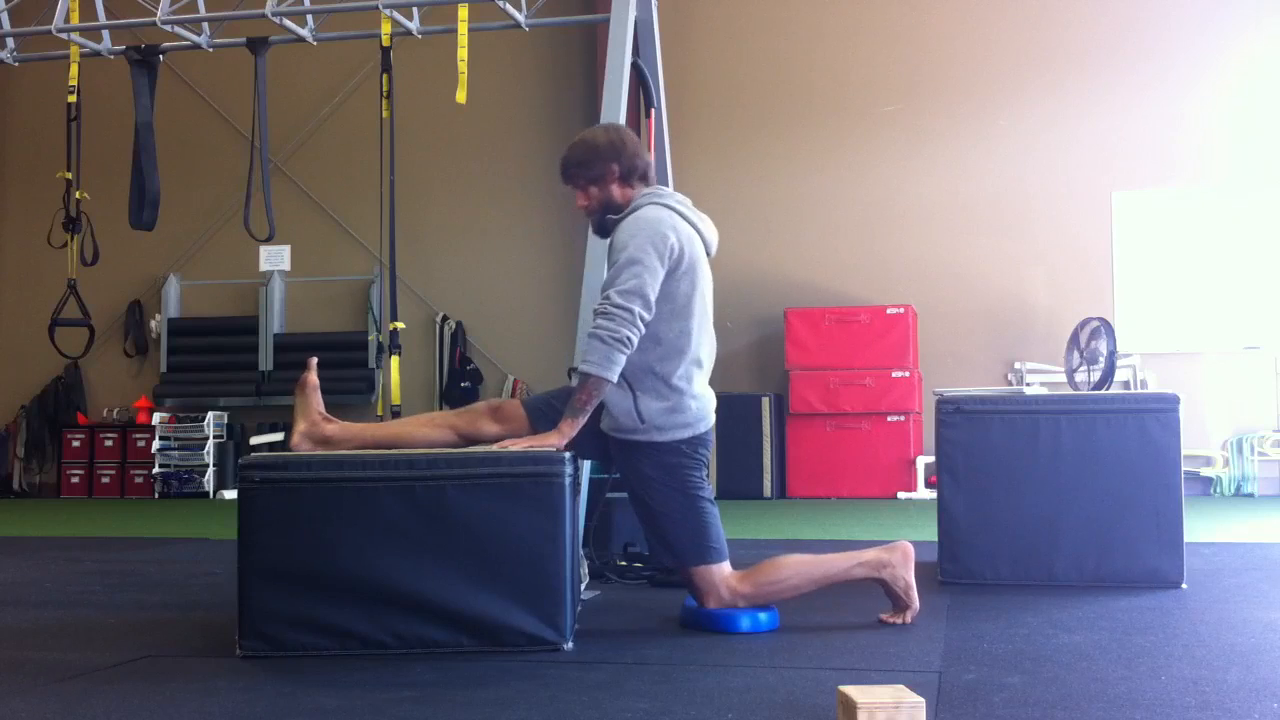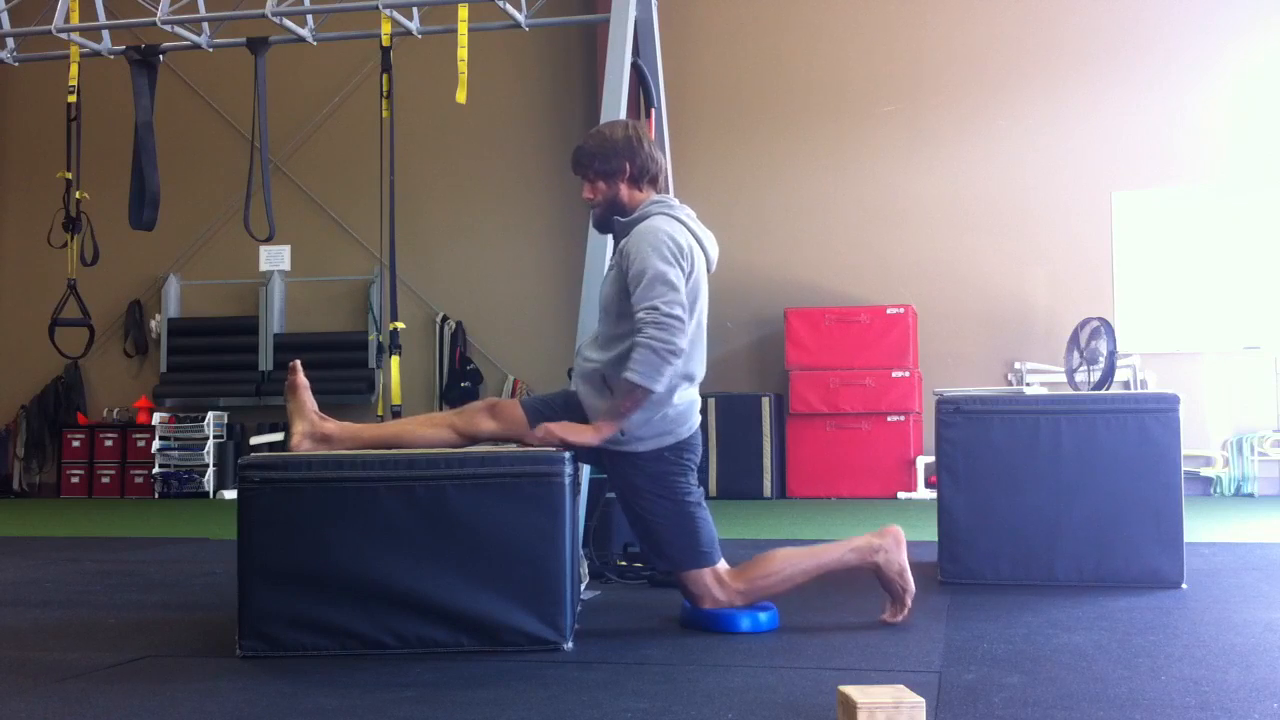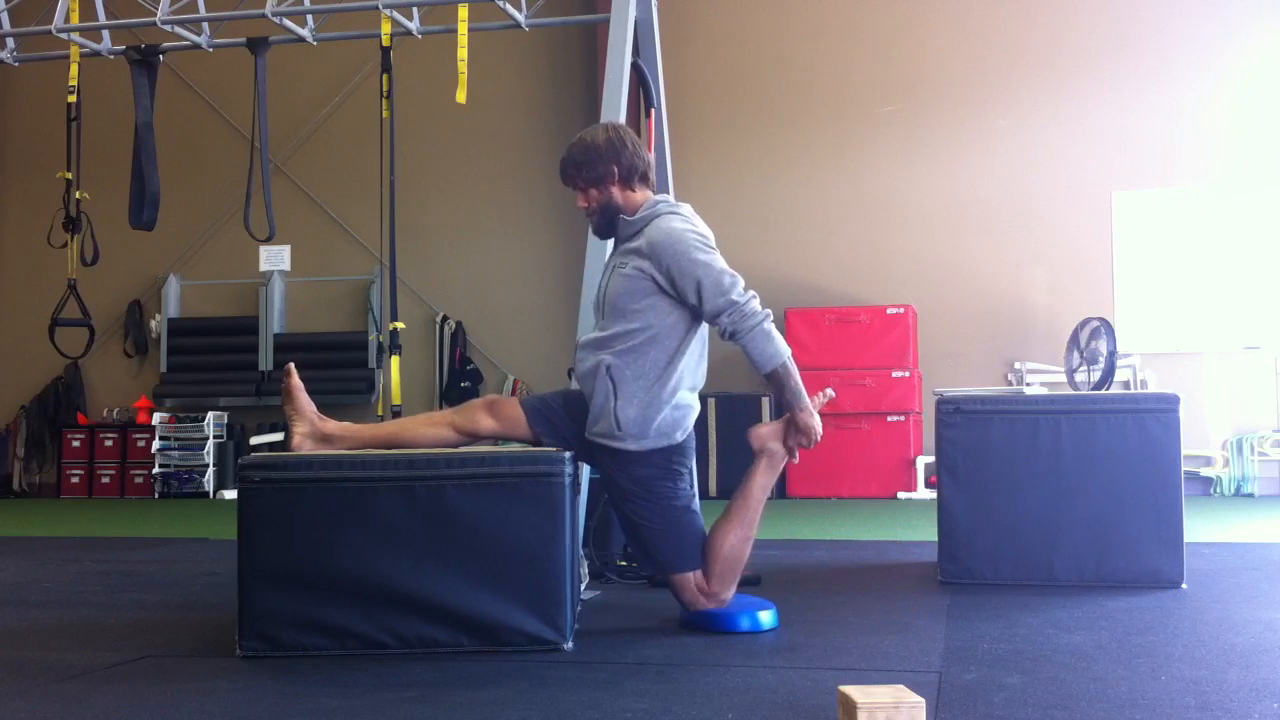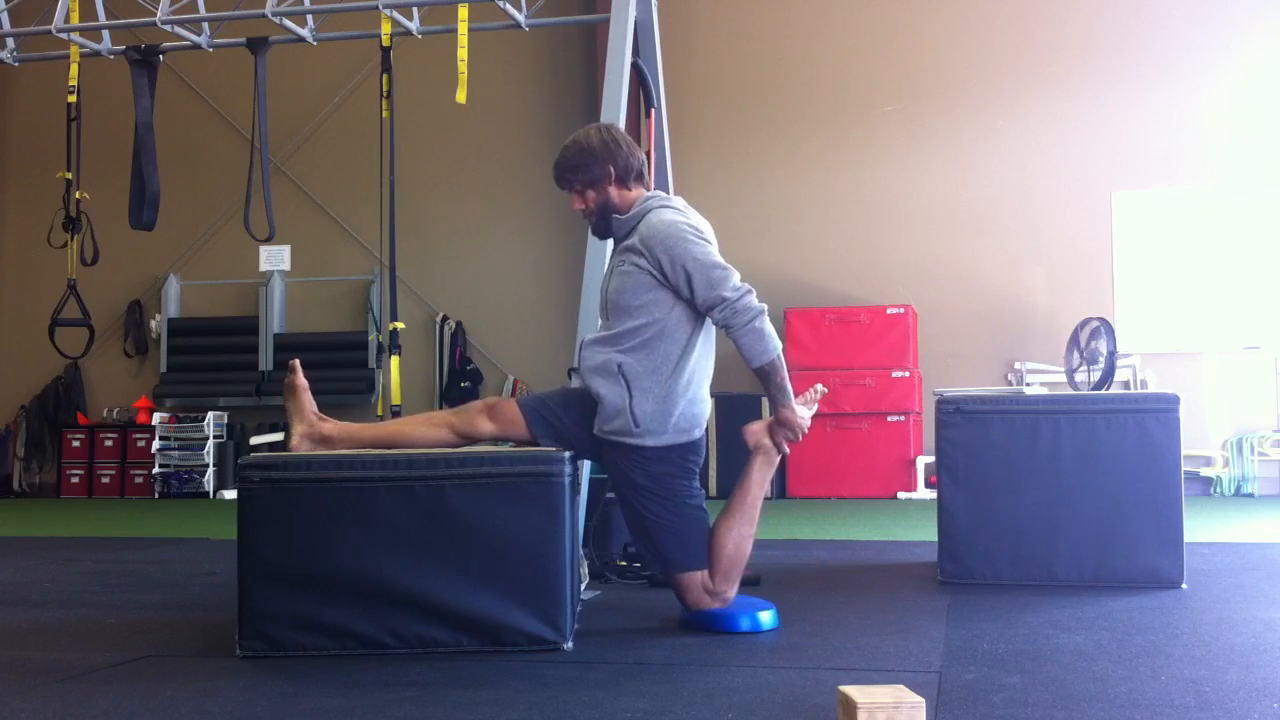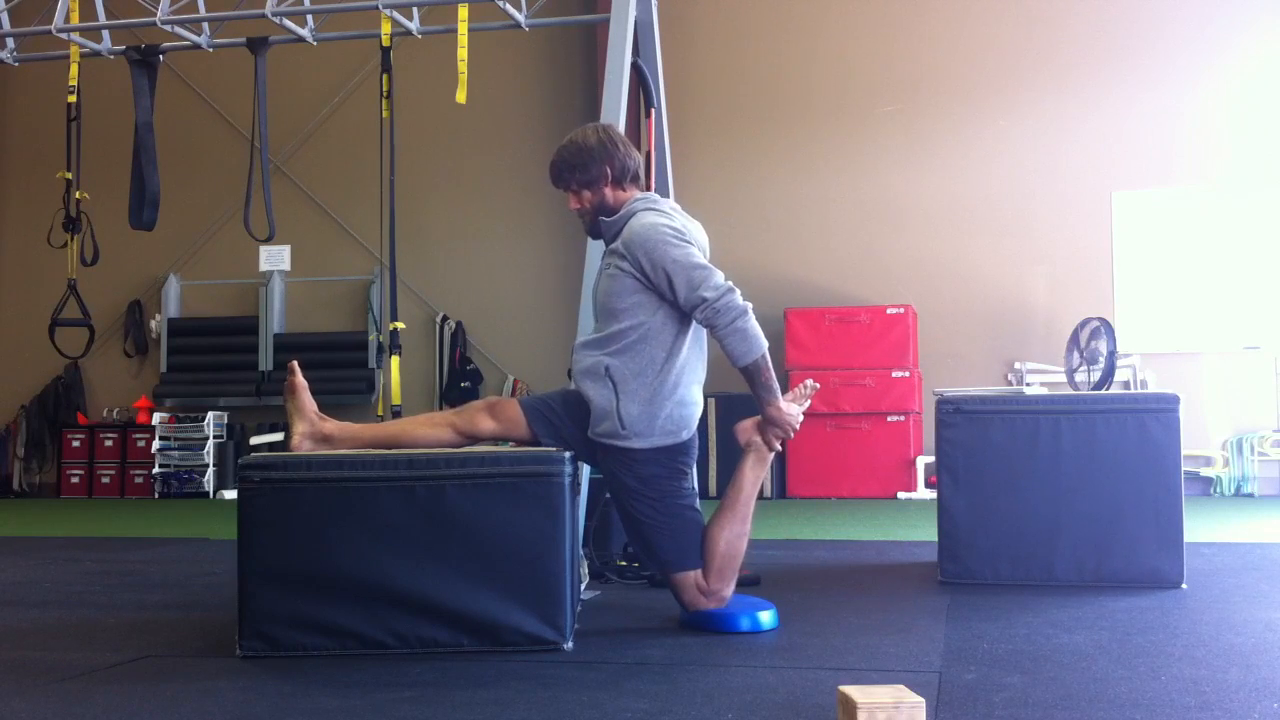
dt=1s
person 1, frame 1
left shoulder: (645, 226)
right shoulder: (662, 221)
left elbow: (613, 335)
left wrist: (563, 429)
left hip: (657, 428)
right hip: (643, 410)
left knee: (721, 595)
right knee: (490, 418)
left ankle: (883, 562)
right ankle: (328, 434)
person 1, frame 2
left shoulder: (655, 236)
right shoulder: (653, 230)
left elbow: (661, 346)
left wrist: (600, 427)
right wrist: (596, 417)
left hip: (645, 435)
right hip: (619, 414)
left knee: (719, 593)
right knee: (487, 416)
left ankle: (873, 549)
right ankle: (328, 435)
person 1, frame 3
left shoulder: (670, 234)
right shoulder: (634, 238)
left elbow: (747, 319)
left wrist: (799, 411)
left hip: (644, 437)
right hip: (601, 412)
left knee: (708, 594)
right knee: (485, 415)
right ankle: (331, 435)
person 1, frame 4
left shoulder: (665, 227)
right shoulder: (636, 234)
left elbow: (743, 311)
left wrist: (785, 407)
left hip: (652, 432)
right hip: (606, 408)
left knee: (710, 595)
right knee: (484, 418)
right ankle: (328, 435)
person 1, frame 5
left shoulder: (648, 230)
right shoulder: (635, 231)
left elbow: (729, 313)
left wrist: (772, 408)
left hip: (644, 432)
right hip: (606, 411)
left knee: (707, 594)
right knee: (484, 418)
right ankle: (328, 435)
